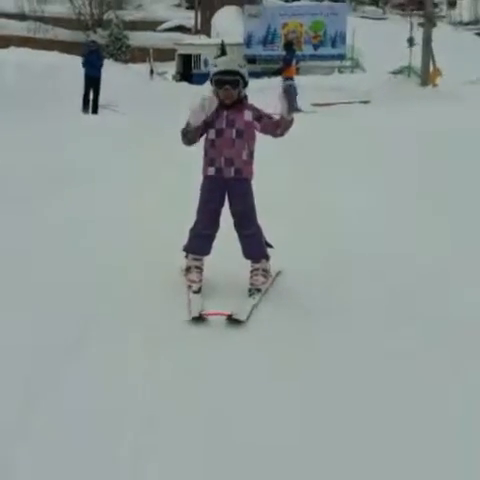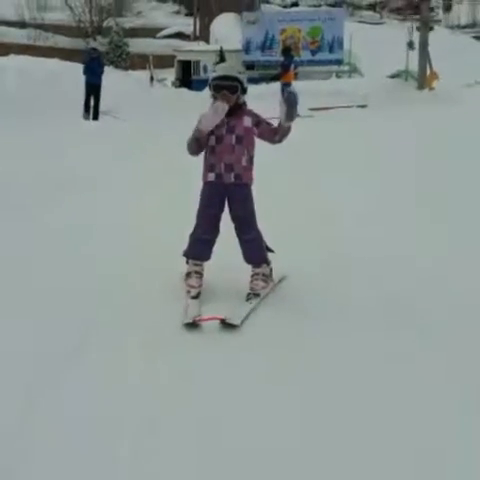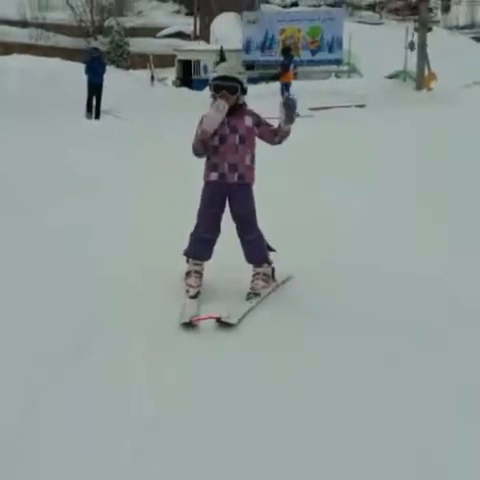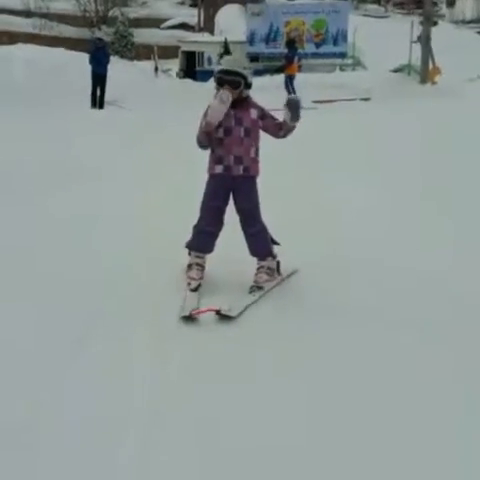
dt=0.1s
person 1, frame 1
left shoulder: (250, 112)
right shoulder: (207, 111)
left elbow: (277, 129)
right elbow: (188, 140)
left wrist: (287, 112)
right wrist: (194, 120)
left hip: (240, 177)
right hip: (213, 176)
left knee: (246, 223)
right knee: (205, 221)
left ankle: (260, 264)
right ankle: (194, 263)
person 1, frame 2
left shoulder: (249, 118)
right shoulder: (210, 118)
left elbow: (275, 136)
right elbow: (193, 149)
left wrist: (286, 119)
right wrist: (204, 126)
left hip: (240, 182)
right hip: (213, 181)
left knee: (247, 227)
right knee: (205, 226)
left ankle: (261, 269)
right ankle: (194, 268)
person 1, frame 3
left shoulder: (250, 118)
right shoulder: (210, 118)
left elbow: (275, 137)
right elbow: (198, 151)
left wrist: (286, 122)
right wrist: (209, 126)
left hip: (242, 182)
right hip: (214, 181)
left knee: (248, 227)
right knee: (206, 226)
left ankle: (263, 268)
right ankle: (194, 267)
person 1, frame 4
left shoulder: (254, 111)
right shoulder: (214, 110)
left elbow: (279, 130)
right elbow: (203, 143)
left wrist: (291, 119)
right wrist: (214, 118)
left hip: (246, 175)
right hip: (218, 174)
left knee: (251, 220)
right knee: (209, 219)
left ankle: (267, 262)
right ankle: (196, 260)
